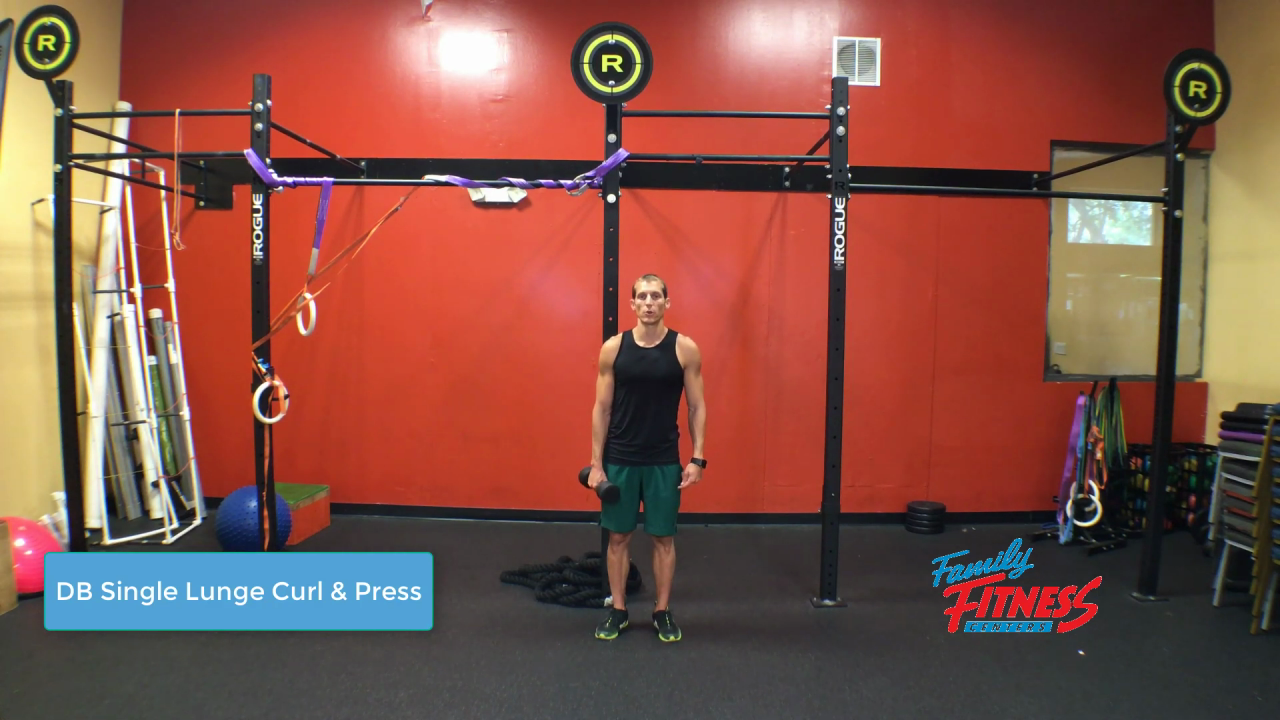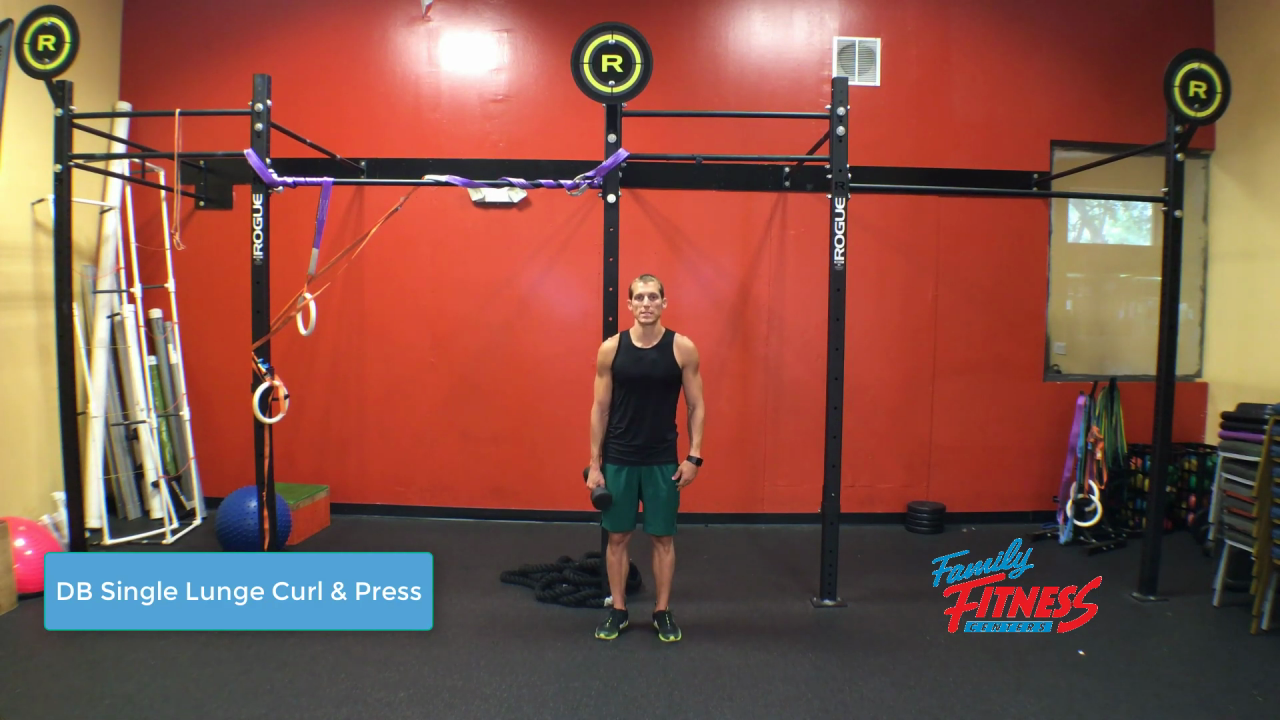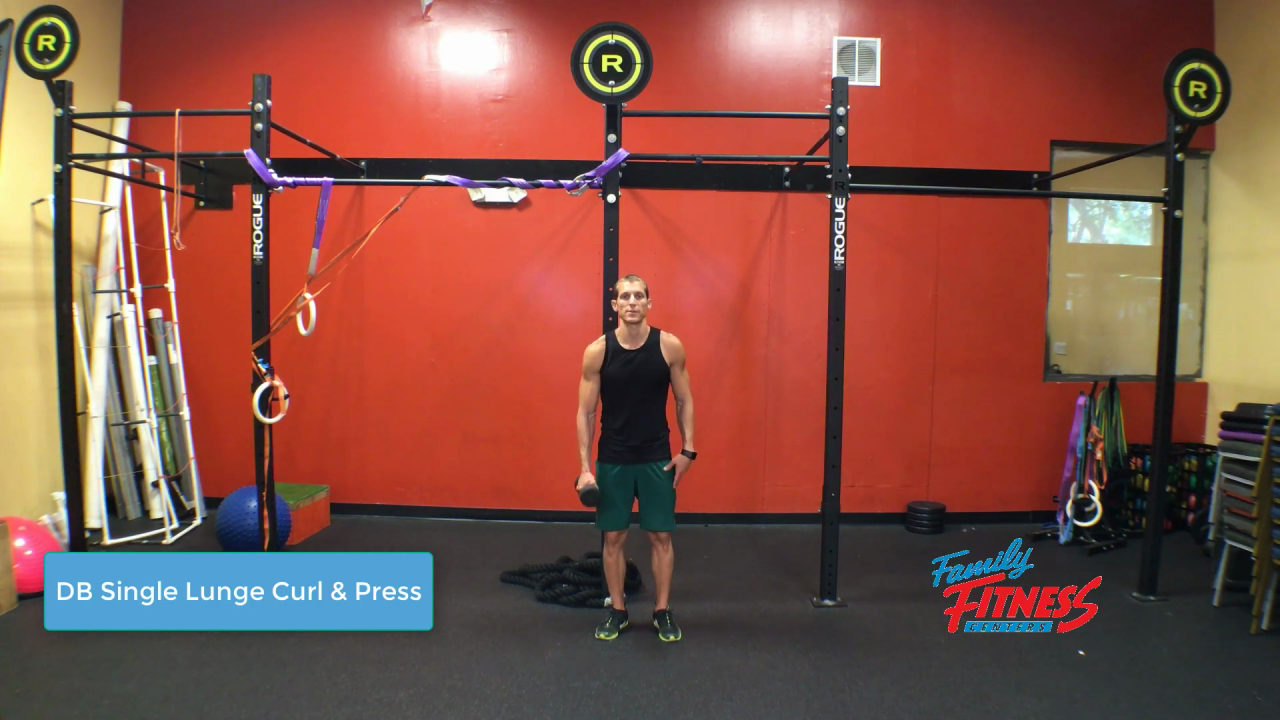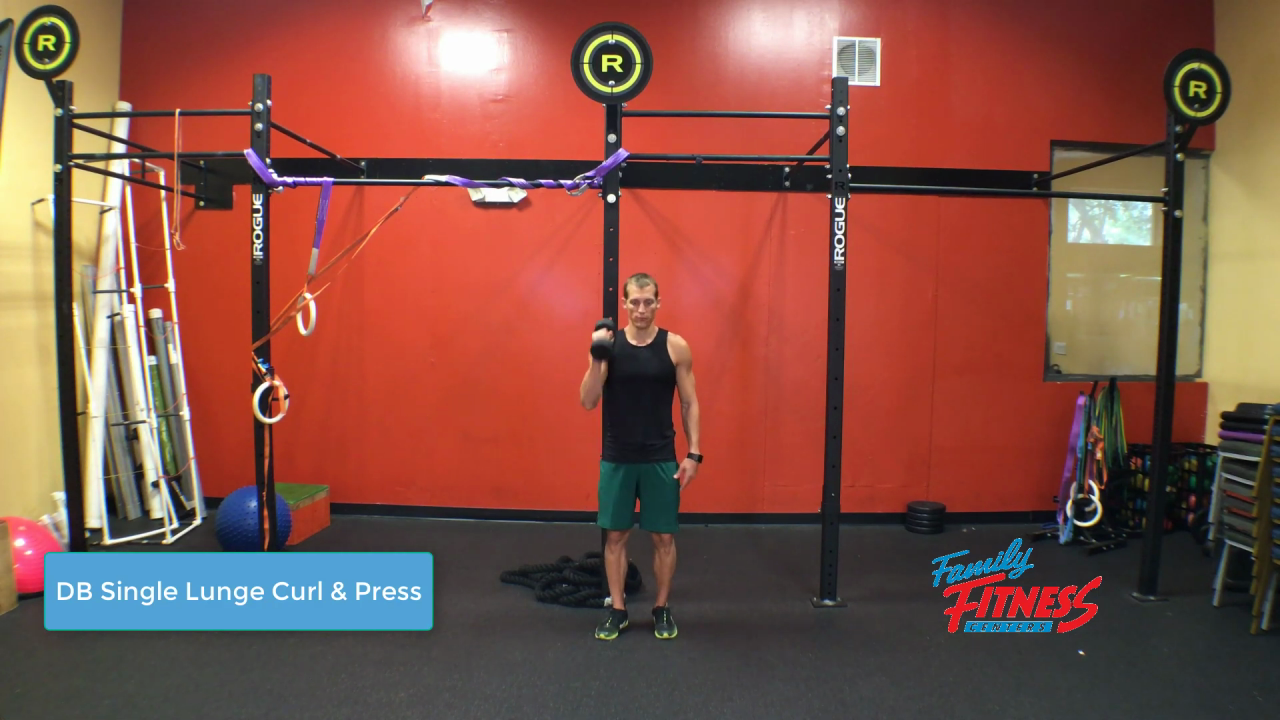
dt=0.5s
person 1, frame 1
left shoulder: (685, 348)
right shoulder: (613, 348)
left elbow: (697, 407)
right elbow: (602, 408)
left wrist: (698, 458)
right wrist: (596, 463)
left hip: (664, 461)
right hip: (619, 459)
left knee: (663, 538)
right knee: (617, 536)
left ankle: (662, 612)
right ankle: (618, 611)
person 1, frame 2
left shoulder: (683, 348)
right shoulder: (610, 348)
left elbow: (696, 405)
right elbow: (600, 408)
left wrist: (693, 456)
right wrist: (594, 463)
left hip: (663, 460)
right hip: (618, 459)
left knee: (663, 538)
right knee: (617, 536)
left ankle: (662, 611)
right ankle: (618, 610)
person 1, frame 3
left shoulder: (669, 345)
right shoulder: (597, 351)
left elbow: (684, 400)
right elbow: (585, 411)
left wrist: (688, 449)
right wrist: (586, 467)
left hip: (657, 458)
right hip: (612, 459)
left knee: (661, 535)
right knee: (613, 536)
left ankle: (662, 611)
right ankle: (618, 610)
person 1, frame 4
left shoulder: (676, 346)
right shoulder: (609, 344)
left elbow: (690, 403)
right elbow: (588, 402)
left wrist: (694, 454)
right wrist: (596, 361)
left hip: (662, 459)
right hip: (616, 458)
left knee: (664, 537)
right knee: (615, 535)
left ankle: (662, 608)
right ankle: (618, 610)
